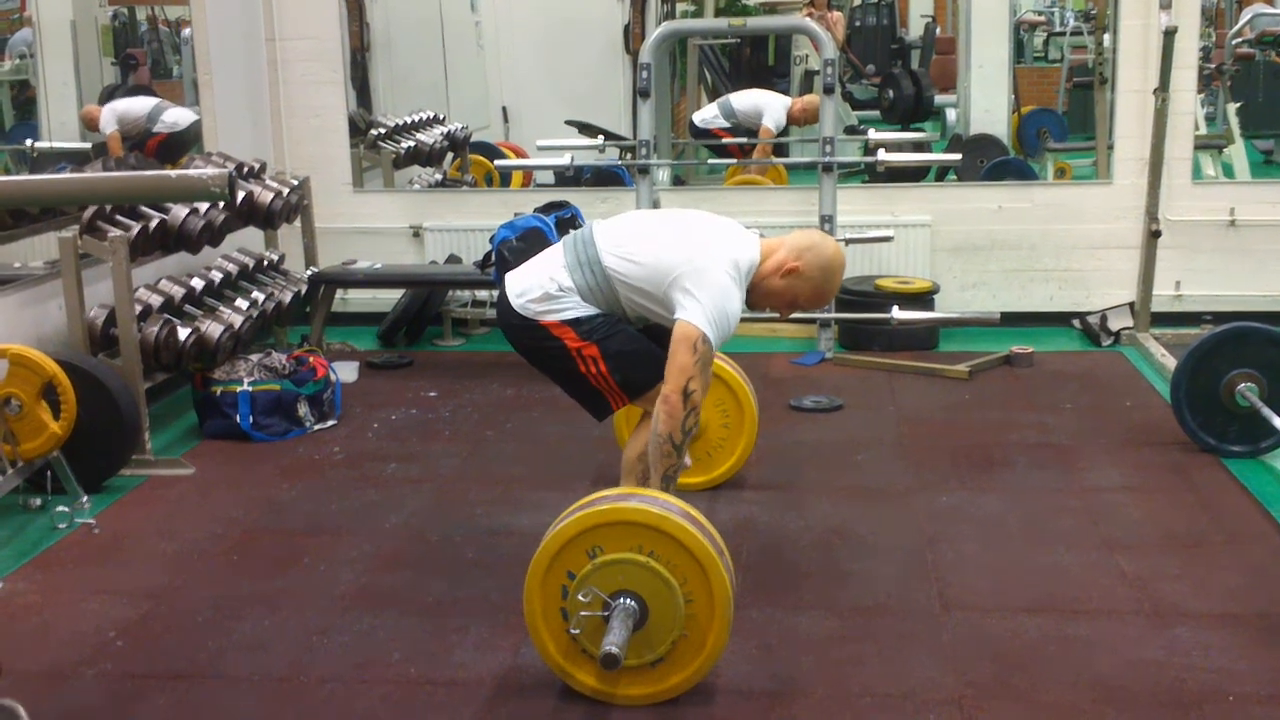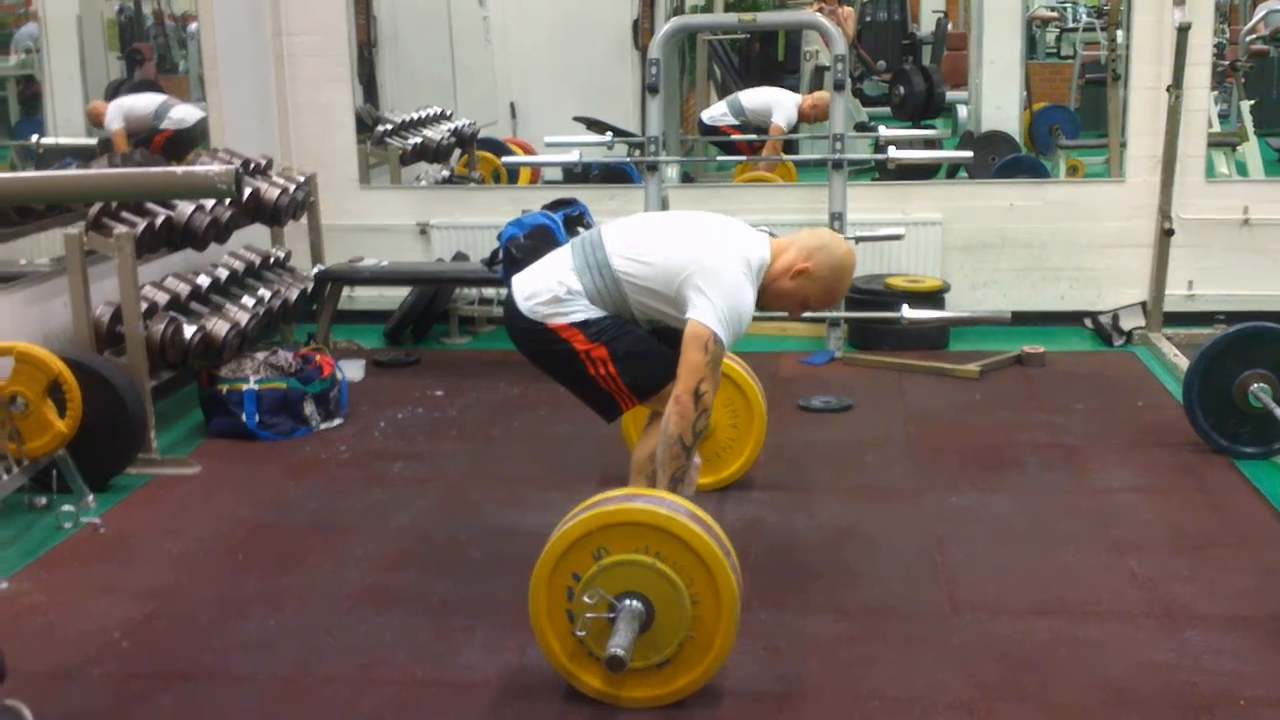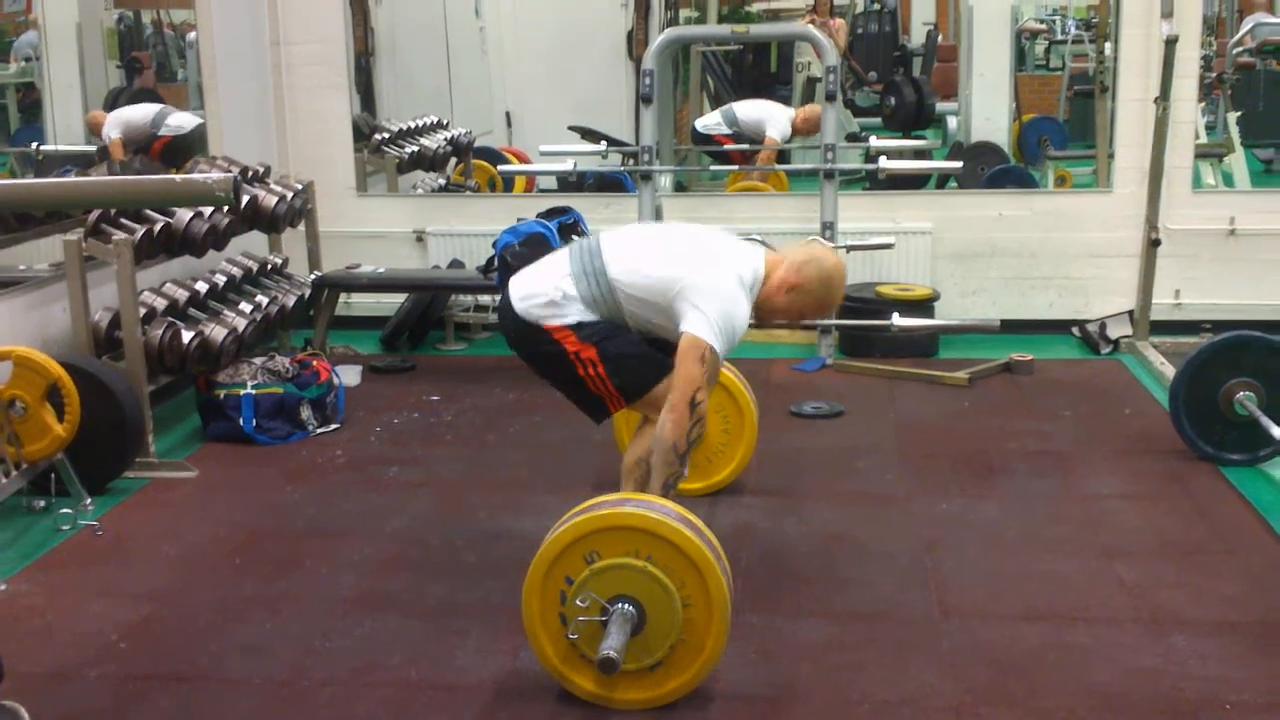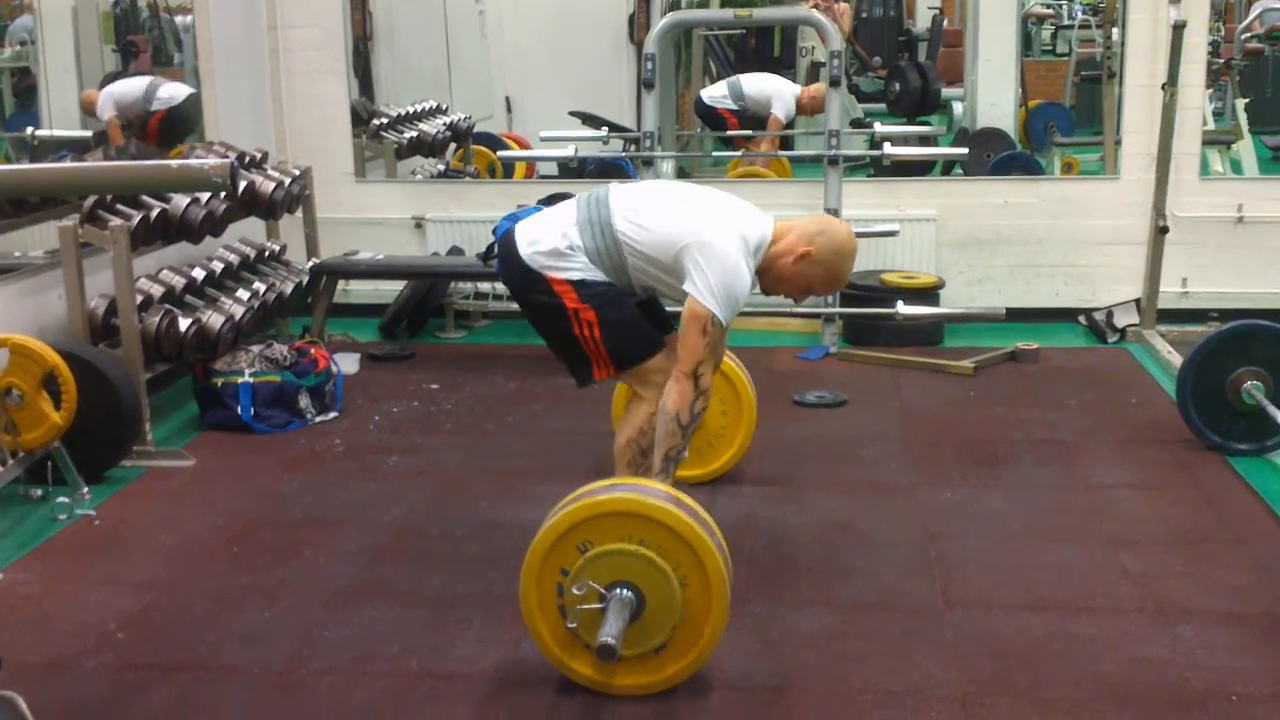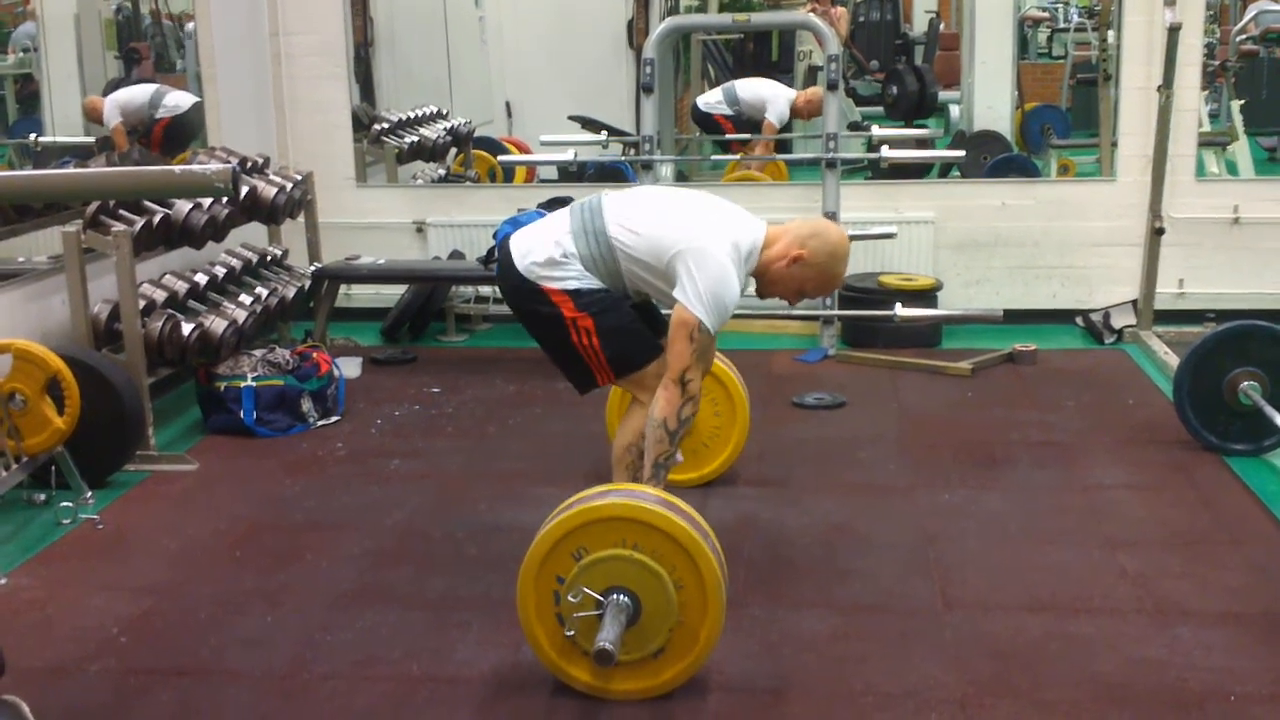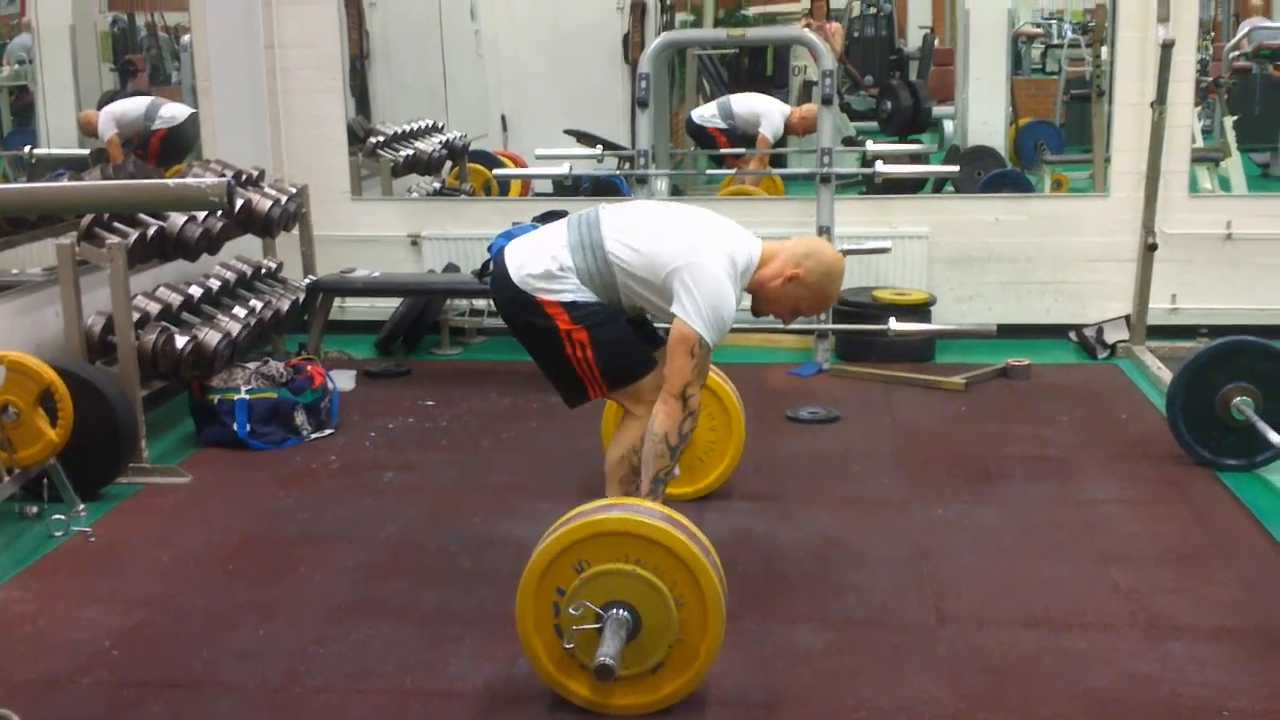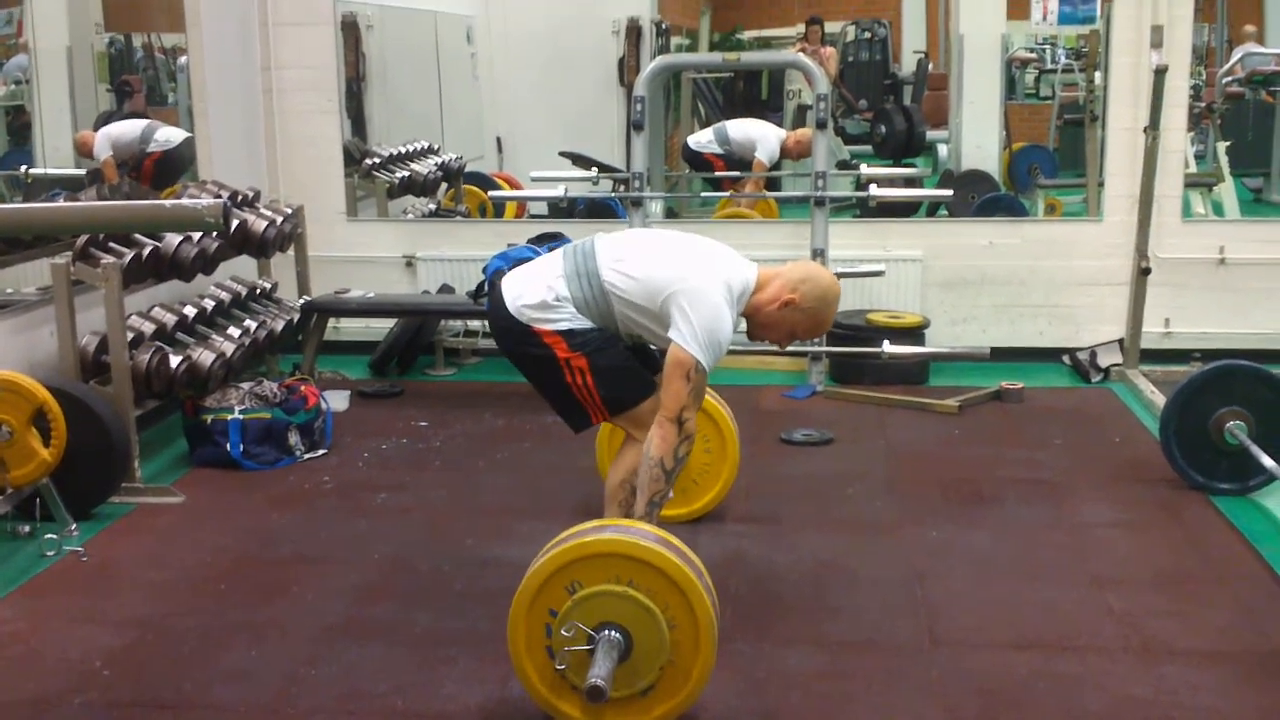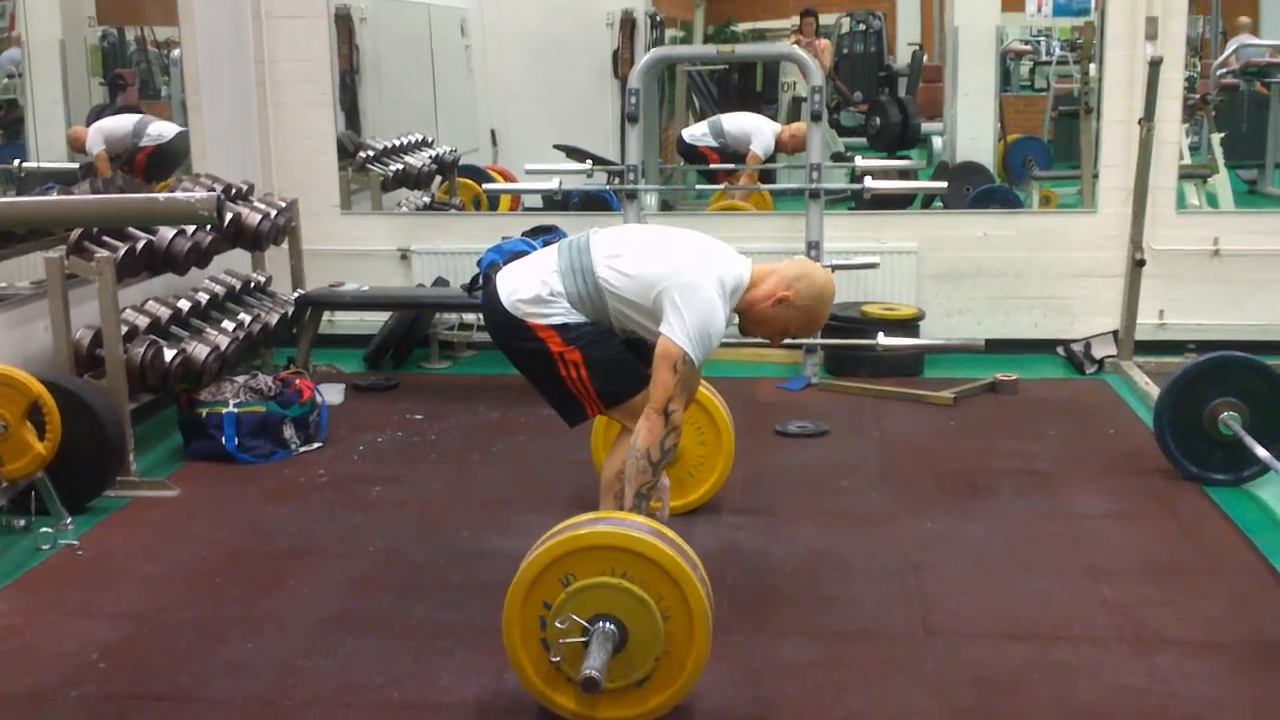
dt=0.3s
person 1, frame 1
left shoulder: (733, 245)
right shoulder: (719, 287)
right elbow: (677, 400)
left hip: (554, 286)
right hip: (542, 306)
left knee: (689, 375)
right knee: (665, 400)
person 1, frame 2
left shoulder: (743, 247)
right shoulder: (732, 285)
right elbow: (688, 400)
left hip: (557, 288)
right hip: (549, 308)
left knee: (694, 378)
right knee: (676, 399)
person 1, frame 3
left shoulder: (735, 258)
right shoulder: (727, 296)
right elbow: (685, 409)
left hip: (553, 292)
right hip: (544, 308)
left knee: (671, 392)
right knee: (665, 408)
person 1, frame 4
left shoulder: (746, 231)
right shoulder: (730, 264)
right elbow: (690, 379)
right wrist: (659, 486)
left hip: (557, 241)
right hip: (549, 260)
left knee: (670, 359)
right knee: (656, 384)
person 1, frame 5
left shoulder: (740, 232)
right shoulder: (720, 268)
right elbow: (678, 384)
left hip: (549, 252)
right hip: (543, 269)
left knee: (666, 362)
right knee: (651, 388)
person 1, frame 6
left shoulder: (733, 250)
right shoulder: (716, 283)
right elbow: (678, 399)
left hip: (544, 261)
right hip: (538, 281)
left knee: (660, 377)
right knee: (646, 403)
person 1, frame 7
left shoulder: (729, 273)
right shoulder: (712, 309)
right elbow: (673, 422)
left hip: (540, 293)
right hip: (533, 313)
left knee: (660, 401)
right knee: (648, 425)
person 1, frame 8
left shoulder: (724, 270)
right shoulder: (705, 302)
right elbow: (661, 416)
left hip: (535, 286)
right hip: (529, 306)
left knee: (659, 396)
right knee: (642, 416)
